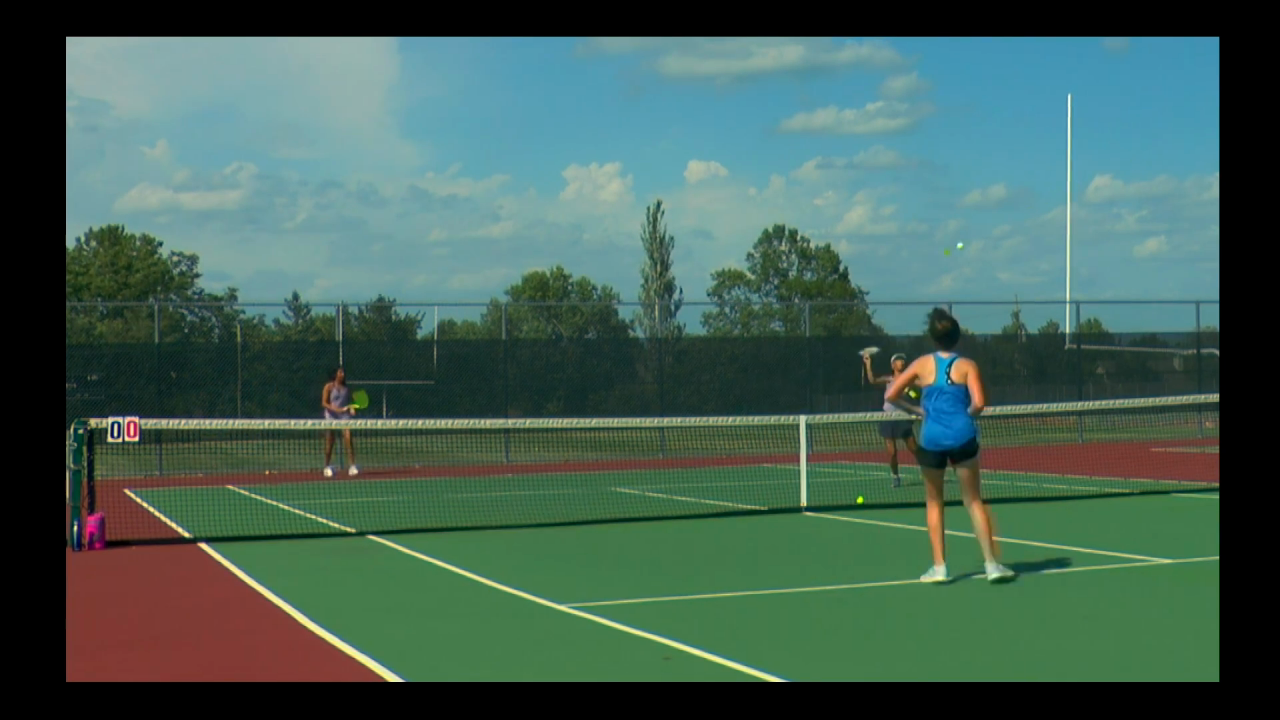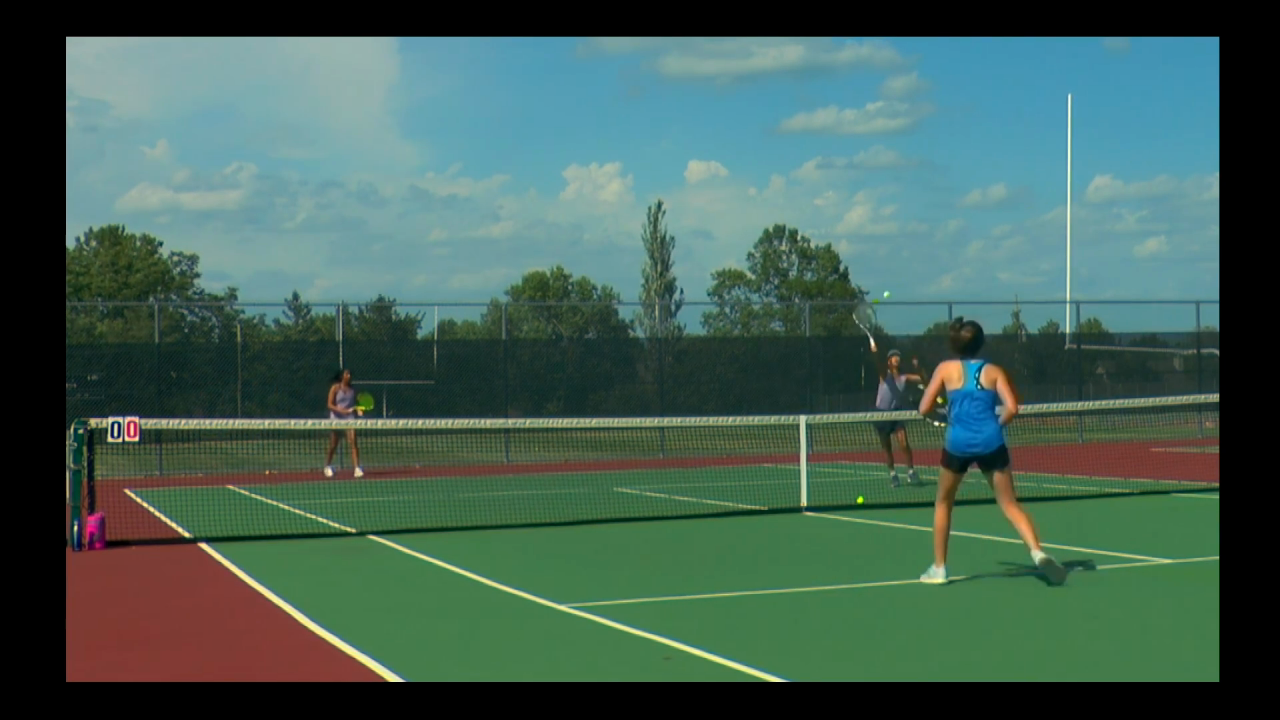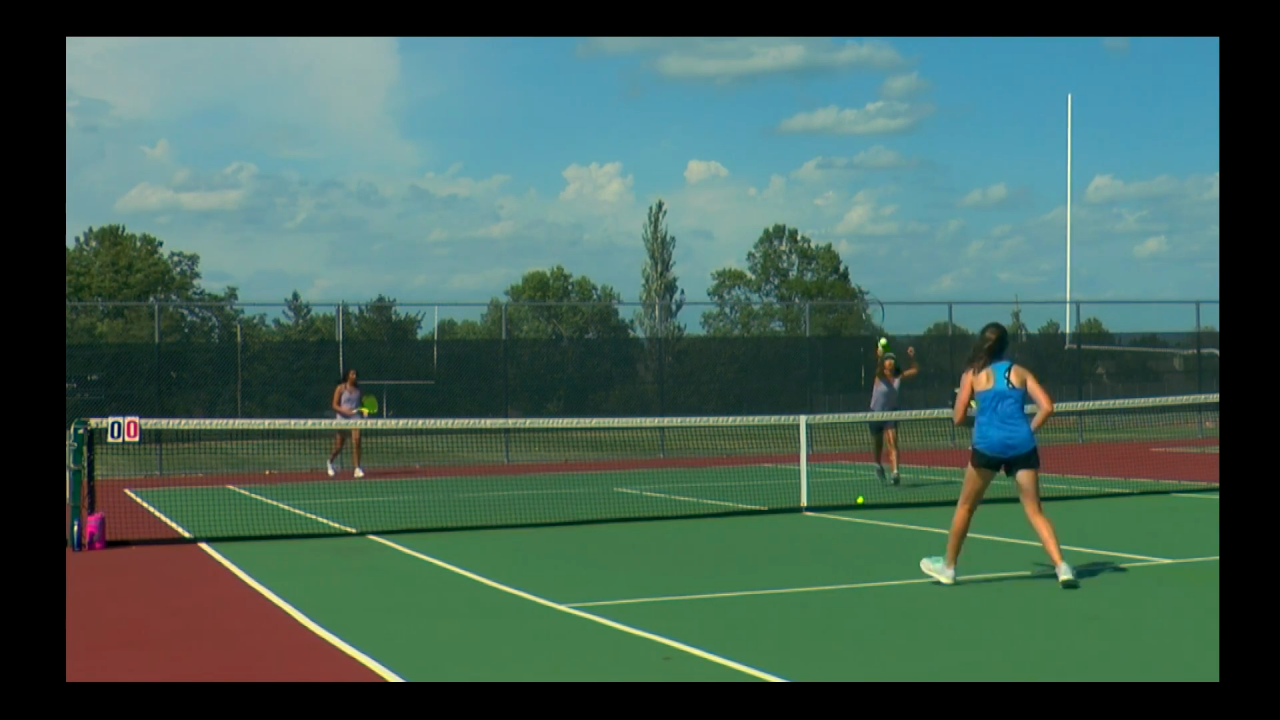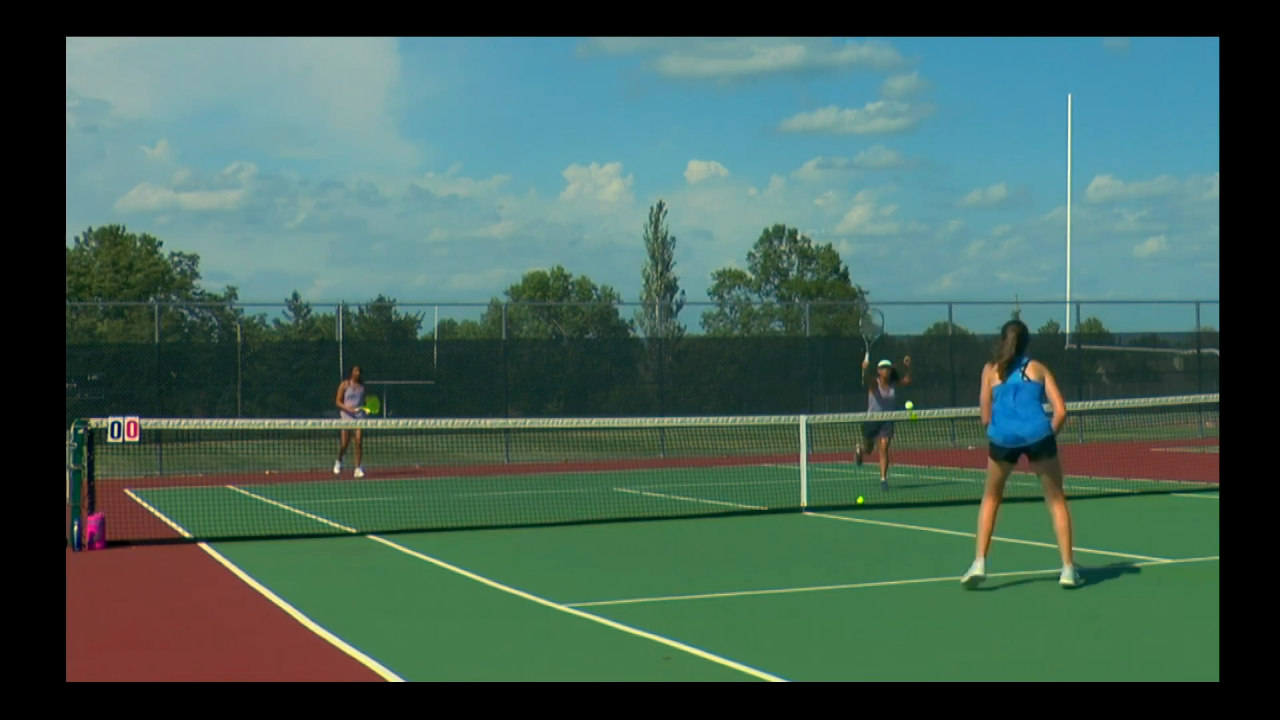
dt=0.1s
person 1, frame 1
left shoulder: (922, 363)
right shoulder: (968, 365)
left elbow: (890, 396)
right elbow: (979, 403)
left wrist: (915, 410)
right wrist: (966, 415)
left hip: (932, 439)
right hip: (962, 437)
left knee: (934, 502)
right knee: (974, 502)
left ankle: (939, 567)
right ankle: (991, 563)
person 1, frame 2
left shoulder: (946, 368)
right shoulder: (995, 371)
left elbow: (924, 409)
right elbow: (1012, 408)
right wrist: (995, 425)
left hip: (958, 443)
right hip: (990, 443)
left knee: (943, 503)
right knee: (1010, 507)
left ankle: (939, 568)
right ankle: (1039, 554)
person 1, frame 3
left shoulder: (972, 374)
right shoulder: (1021, 372)
left elbow: (958, 419)
right elbow: (1047, 406)
right wrist: (1028, 431)
left hip: (988, 444)
right hip: (1022, 444)
left knee: (966, 505)
right knee: (1035, 512)
left ankle: (947, 566)
right ankle: (1062, 567)
person 1, frame 4
left shoulder: (990, 371)
right shoulder: (1039, 369)
left elbow: (987, 419)
right elbow: (1060, 411)
right wrist: (1049, 434)
left hip: (1003, 437)
right hip: (1039, 435)
left knee: (991, 500)
right knee: (1057, 501)
left ankle: (980, 562)
right ankle: (1068, 569)
